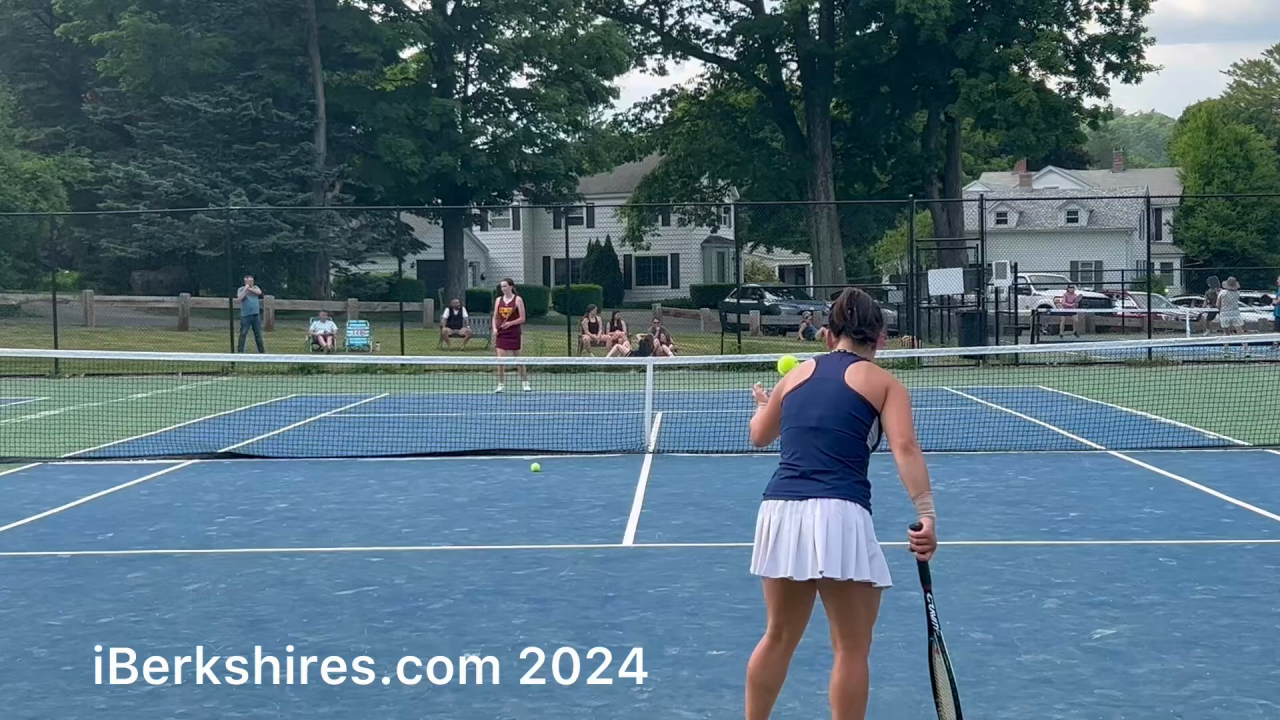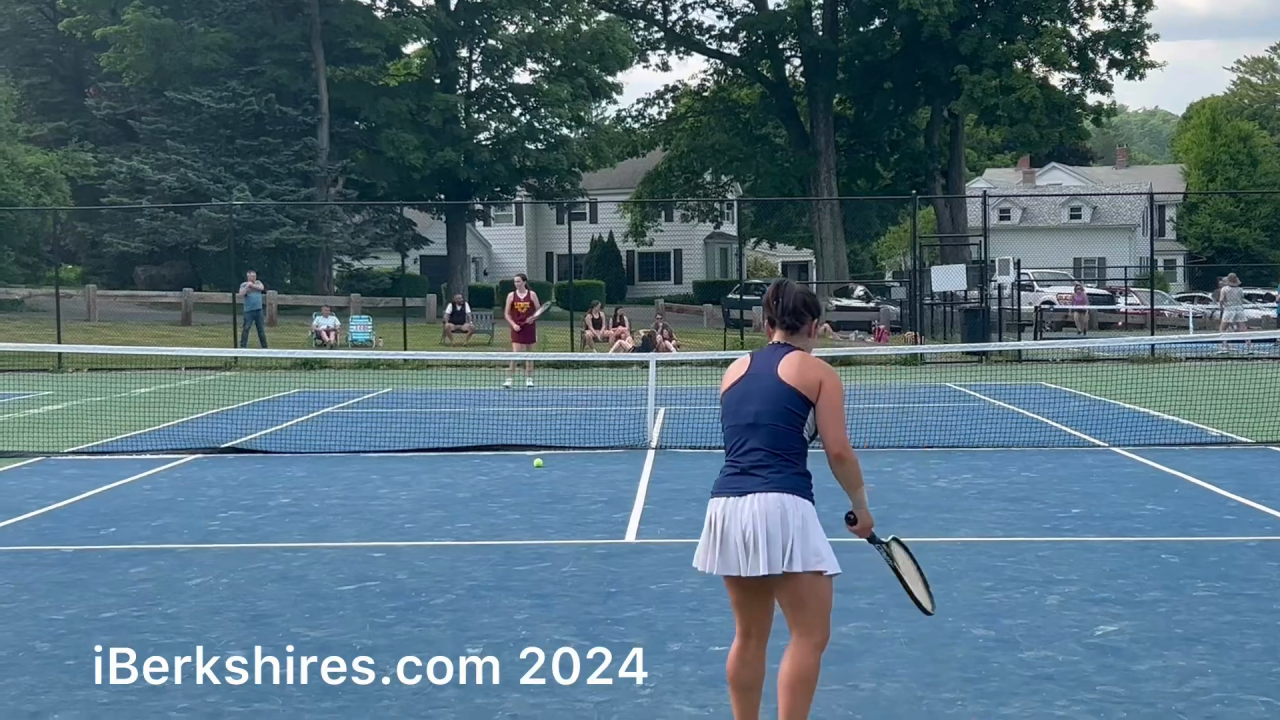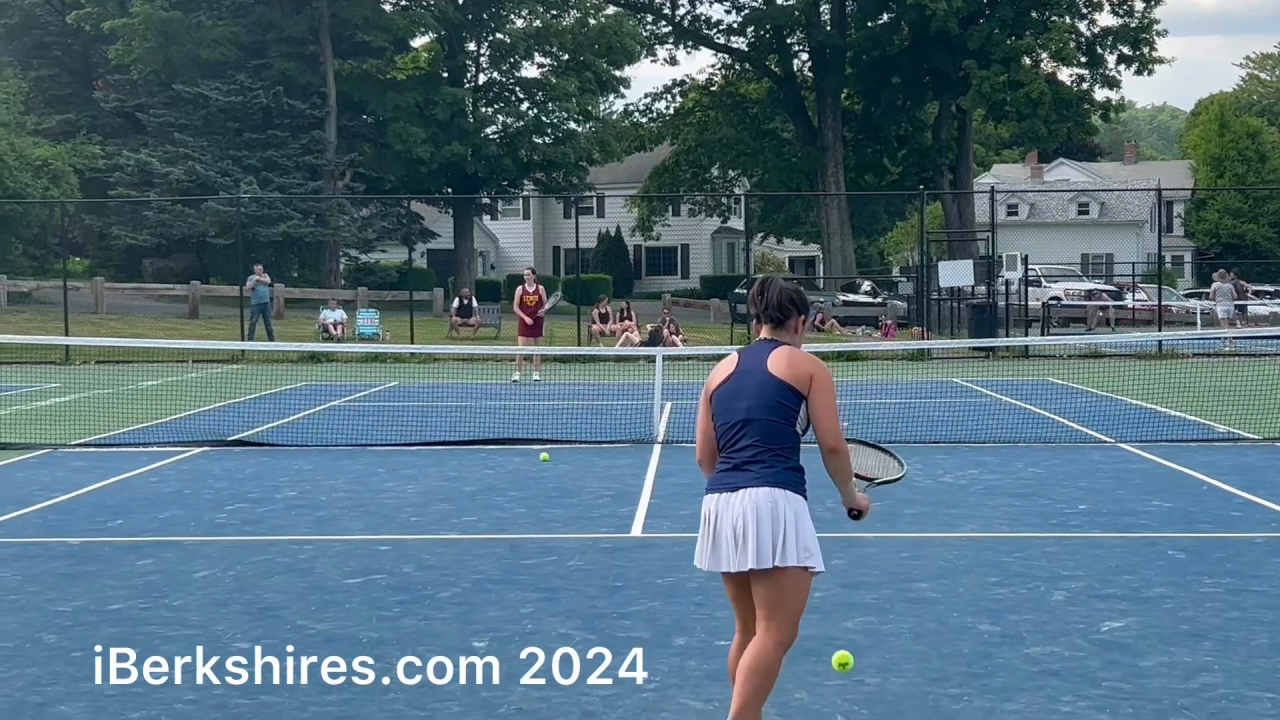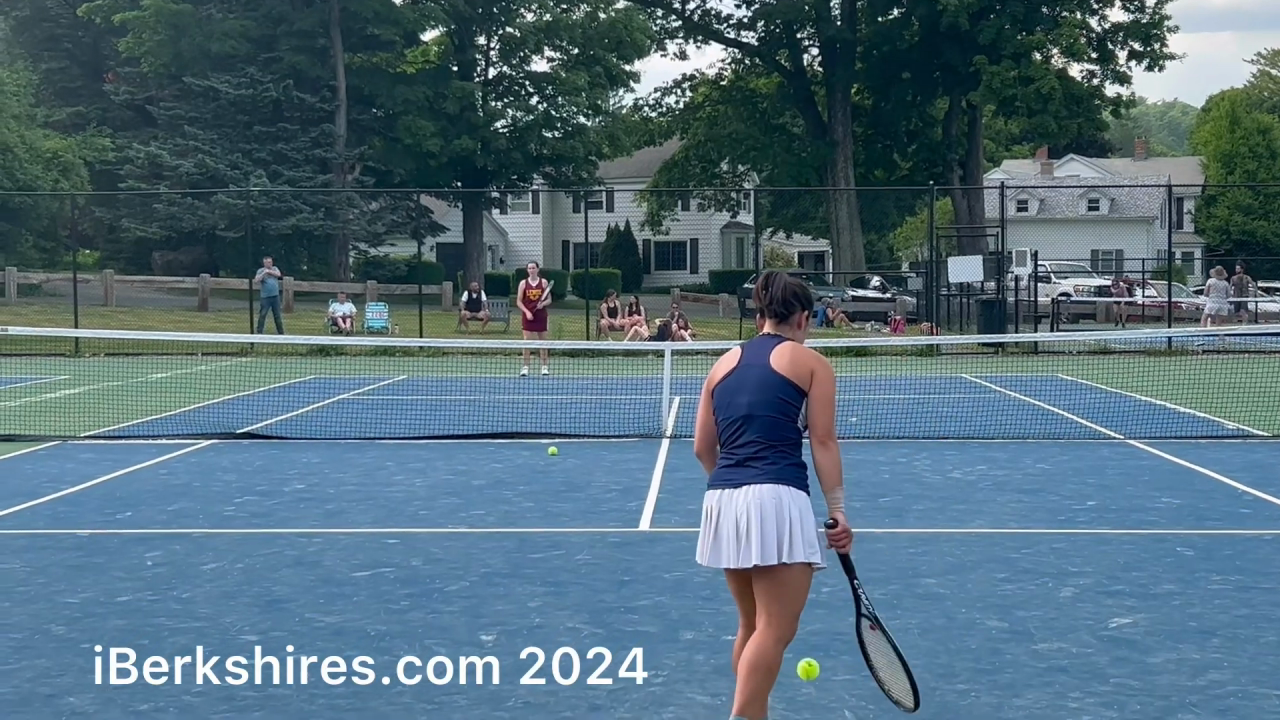
dt=0.4s
person 1, frame 1
left shoulder: (796, 375)
right shoulder: (884, 383)
left elbow: (759, 437)
right elbow: (905, 449)
left wrist: (763, 402)
right wrist: (927, 514)
left hip: (780, 511)
right hip: (837, 516)
left knee: (778, 638)
right knee: (851, 651)
person 1, frame 2
left shoulder: (734, 371)
right shoulder: (817, 372)
right elbow: (838, 452)
right wrist: (862, 508)
left hip: (726, 508)
right hip: (780, 509)
left knee: (749, 635)
right knee: (809, 636)
person 1, frame 3
left shoulder: (721, 370)
right shoulder: (808, 366)
right elbow: (831, 446)
right wrist: (852, 496)
left hip: (720, 504)
right hip: (774, 503)
left knee: (748, 631)
right knee: (774, 635)
person 1, frame 4
left shoulder: (724, 363)
right shoulder: (811, 362)
left elbow: (703, 448)
right elbow: (823, 441)
right wrist: (838, 509)
left hip: (722, 501)
right hip: (777, 499)
left knee: (751, 625)
right knee: (774, 630)
